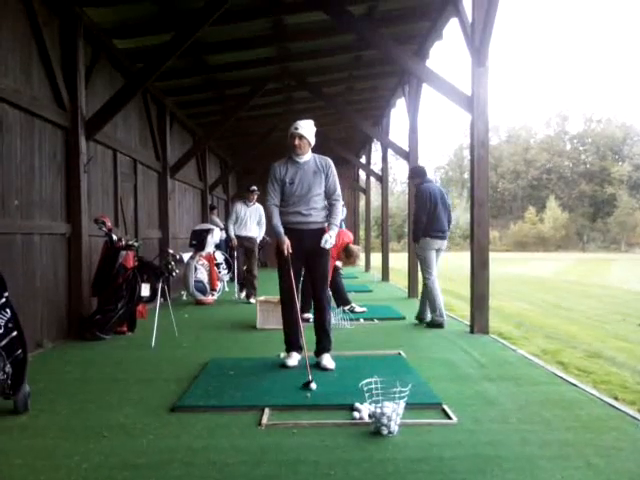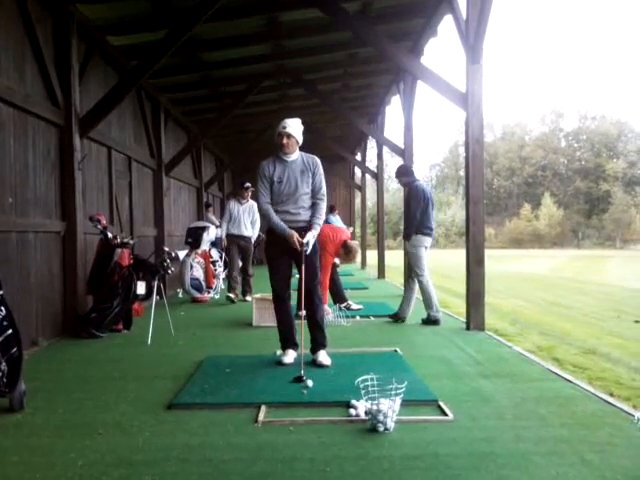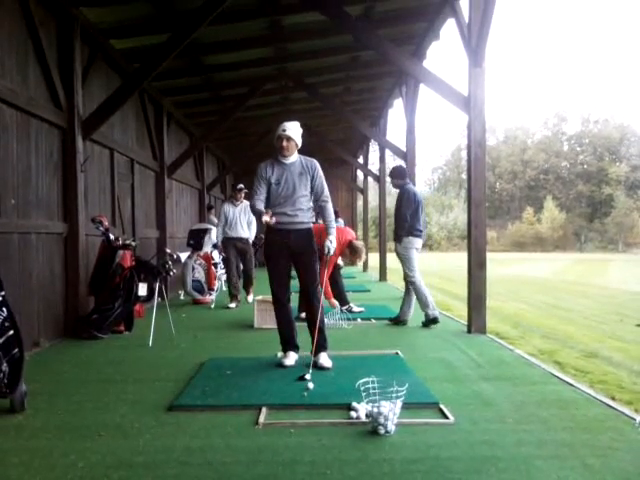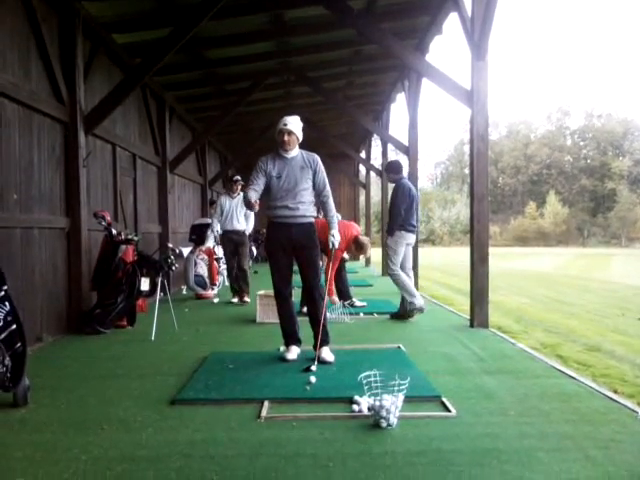
dt=0.3s
person 1, frame 1
left shoulder: (325, 164)
right shoulder: (279, 168)
left elbow: (335, 199)
right elbow: (272, 204)
left wrist: (333, 229)
right wrist: (280, 235)
left hip: (317, 235)
right hip: (290, 236)
left knee: (321, 295)
right knee: (288, 295)
left ankle: (324, 350)
right ankle: (293, 349)
person 1, frame 2
left shoulder: (312, 163)
right shoulder: (267, 166)
left elbow: (320, 199)
right elbow: (263, 204)
left wrist: (314, 230)
right wrist: (286, 231)
left hip: (306, 233)
right hip: (277, 235)
left knee: (312, 291)
right knee: (280, 293)
left ankle: (319, 347)
right ankle: (289, 346)
person 1, frame 3
left shoulder: (311, 166)
right shoulder: (265, 168)
left elbow: (323, 200)
right elbow: (257, 200)
left wrist: (331, 232)
right wrist: (262, 213)
left hip: (303, 235)
right hip: (275, 237)
left knee: (312, 293)
right knee: (280, 295)
left ankle: (320, 349)
right ankle: (290, 349)
person 1, frame 4
left shoulder: (312, 160)
right shoulder: (266, 163)
left elbow: (325, 195)
right elbow: (253, 190)
left wrist: (333, 227)
right wrist: (250, 200)
left hip: (305, 229)
right hip: (277, 230)
left knee: (314, 287)
right knee: (282, 289)
left ankle: (322, 343)
right ankle: (292, 343)
person 2, frame 1
left shoulder: (422, 190)
right shoulder: (441, 190)
left elbow: (420, 217)
right elbow: (449, 217)
left wrist: (415, 238)
right wrist: (444, 234)
left hip: (427, 239)
right hip: (441, 238)
left knee: (429, 278)
right knee: (432, 276)
left ankle: (438, 318)
right ankle: (424, 314)
person 2, frame 2
left shoulder: (414, 188)
right shoulder: (423, 188)
left elbow: (413, 215)
left wrist: (407, 236)
left hip: (416, 237)
right hip: (425, 235)
left knee: (421, 276)
right knee: (411, 276)
left ankle: (434, 315)
right ankle: (402, 312)
person 2, frame 3
left shoulder: (406, 191)
right shoulder: (412, 191)
left elbow: (404, 218)
left wrist: (398, 238)
left hip: (407, 239)
right hip: (415, 238)
left knee: (413, 277)
right knee: (410, 278)
left ankle: (431, 313)
right ankle: (403, 315)
person 2, frame 4
left shoulder: (401, 186)
right shoulder: (409, 186)
left elbow: (398, 212)
left wrist: (390, 231)
left hip: (400, 232)
right hip: (409, 233)
left knee: (393, 270)
right knee: (406, 271)
left ankle: (416, 302)
right ankle: (406, 308)
person 3, frame 1
left shoulder: (259, 208)
right shoulder: (237, 205)
left elbow: (262, 225)
right elbow: (230, 222)
left wrist: (258, 239)
right wrist: (232, 236)
left hip: (252, 240)
right hip: (238, 239)
left knee: (252, 269)
right knee: (239, 266)
left ankle: (251, 294)
right ankle: (242, 287)
person 3, frame 2
left shoulder: (253, 205)
right shoulder: (231, 203)
left elbow: (256, 223)
right elbow: (225, 221)
left wrist: (252, 238)
right wrist: (223, 236)
left hip: (247, 239)
right hip: (232, 238)
left knee: (247, 268)
right knee: (233, 265)
left ankle: (247, 293)
right ankle: (232, 292)
person 3, frame 3
left shoulder: (248, 206)
right shoulder: (225, 206)
left elbow: (252, 224)
right elbow: (221, 225)
left wrist: (250, 239)
right wrist: (219, 242)
left hip: (245, 241)
right hip: (230, 241)
left knee: (249, 268)
right knee: (232, 270)
left ankle: (248, 289)
right ankle: (234, 298)
person 3, frame 4
left shoulder: (245, 199)
right shoulder: (222, 199)
left elbow: (250, 217)
right elbow: (216, 217)
left wrist: (247, 232)
left hip: (241, 234)
right hip: (227, 235)
left knee: (242, 265)
right knee: (231, 266)
left ankle: (244, 294)
right ankle: (236, 293)
